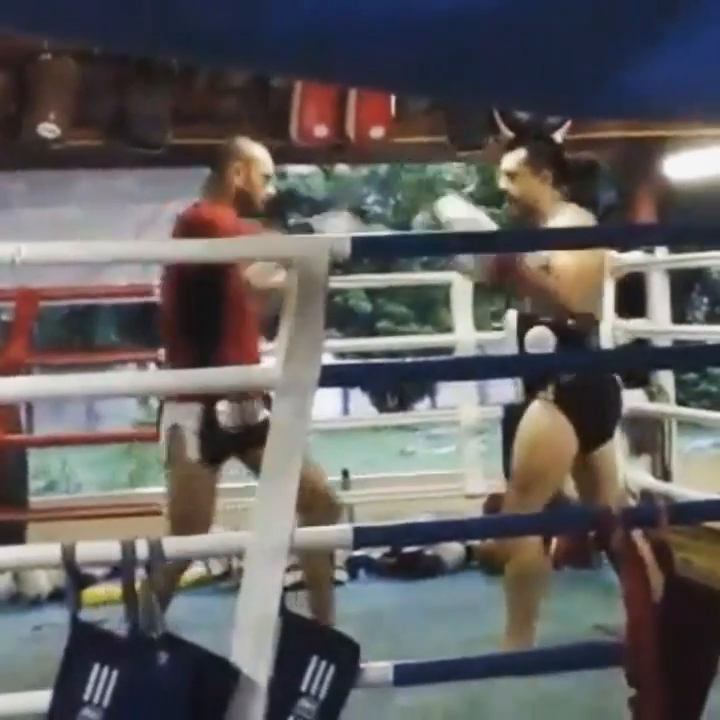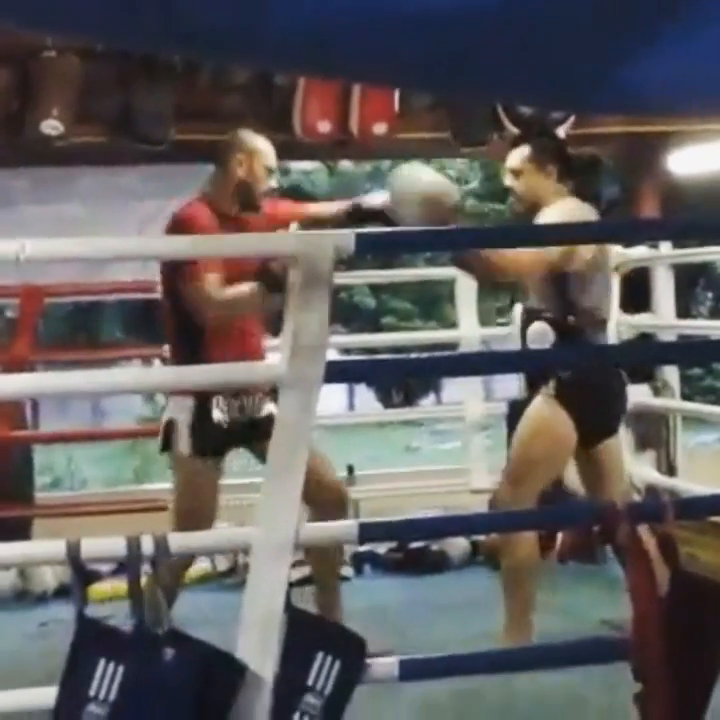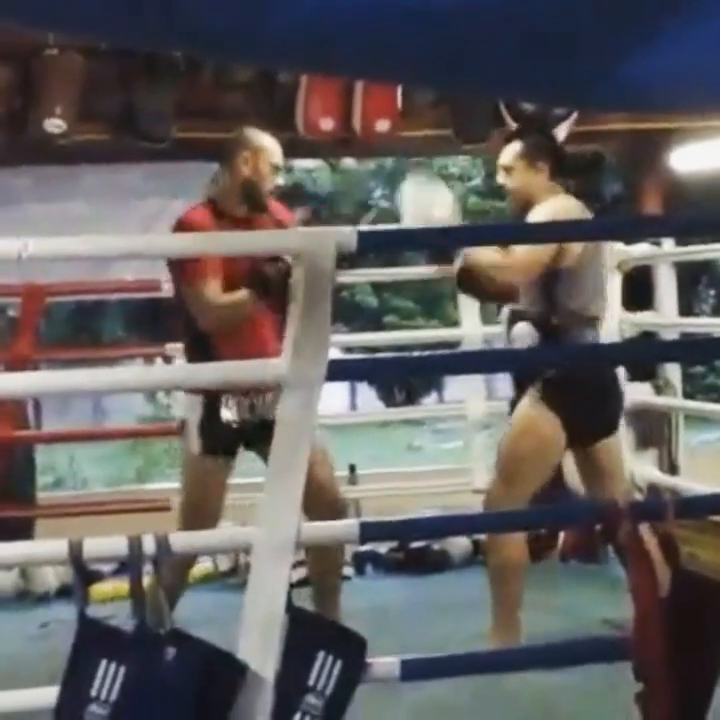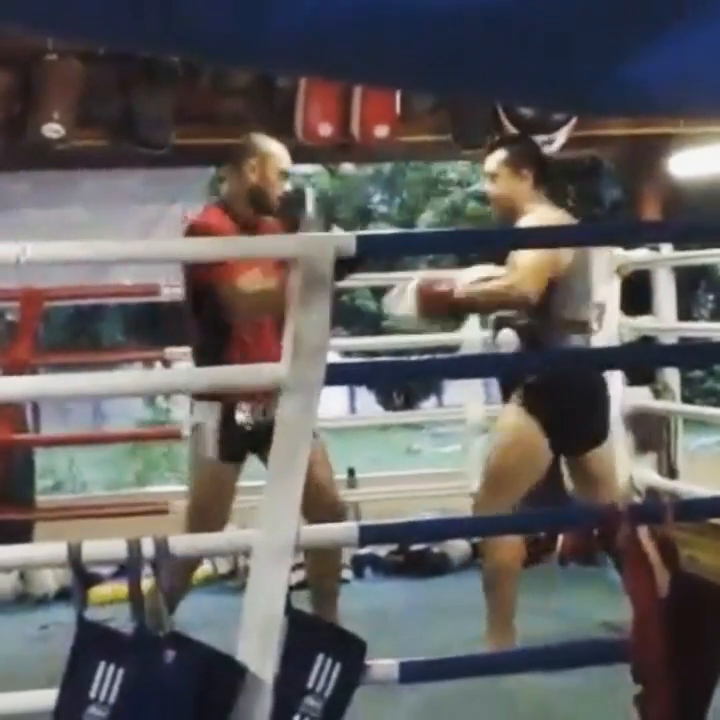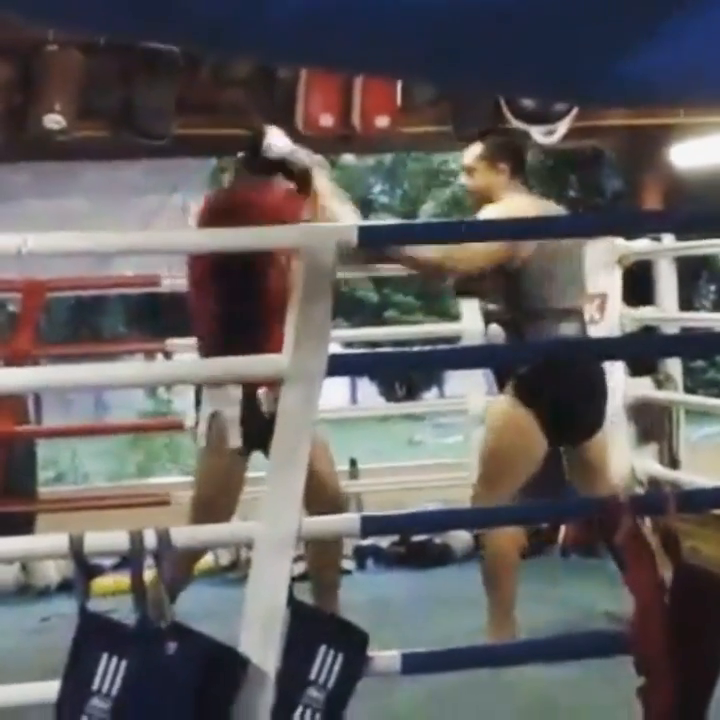
dt=0.1s
person 1, frame 1
left shoulder: (572, 225)
right shoulder: (533, 229)
left elbow: (574, 298)
right elbow: (506, 283)
left wrist: (516, 270)
right wrist: (499, 267)
left hip: (568, 384)
right hip: (578, 384)
left knee: (519, 513)
right knee: (611, 514)
left ankle: (517, 646)
person 1, frame 2
left shoulder: (564, 215)
right shoulder: (561, 220)
left elbow: (518, 267)
right elbow: (527, 279)
right wrist: (478, 255)
left hip: (573, 379)
right hip: (597, 376)
left knee: (511, 503)
right knee: (614, 505)
left ankle: (516, 639)
person 1, frame 3
left shoulder: (553, 213)
right shoulder: (562, 217)
left elbow: (511, 272)
right elbow: (516, 286)
left wrist: (463, 253)
right wrist: (471, 266)
left hip: (560, 377)
right hip: (590, 375)
left knee: (503, 505)
right knee: (617, 507)
left ankle: (504, 640)
person 1, frame 4
left shoulder: (537, 224)
right shoulder: (563, 226)
left elbow: (522, 289)
left wrist: (456, 297)
right wrist: (473, 295)
left hip: (549, 385)
right hip: (585, 379)
left knee: (493, 510)
right knee: (605, 508)
left ankle: (500, 644)
person 1, frame 5
left shoulder: (506, 213)
right shoulder: (556, 214)
left elbow: (458, 258)
left wrist: (388, 246)
left hip: (541, 371)
right hip: (579, 366)
left knee: (490, 501)
right knee: (604, 498)
left ankle: (502, 635)
person 2, frame 1
left shoulder: (236, 226)
right shoulder: (206, 221)
right elbow: (261, 288)
left hip: (245, 400)
right hip: (198, 407)
left knee: (322, 504)
right knee: (186, 542)
left ankle: (326, 633)
person 2, frame 2
left shoulder: (261, 213)
right shoulder: (192, 221)
left elbow: (324, 213)
right elbow: (213, 307)
right wrist: (270, 281)
left hip: (254, 393)
right hip: (202, 401)
left knee: (330, 499)
right knee: (189, 535)
left ankle: (333, 628)
person 2, frame 3
left shoulder: (271, 216)
right shoulder: (195, 225)
right elbow: (208, 313)
right wrist: (264, 285)
left hip: (273, 393)
right hip: (216, 401)
left knee: (329, 506)
right knee: (194, 534)
person 2, frame 4
left shoulder: (268, 227)
right shoulder: (209, 228)
right elbow: (248, 304)
left hip: (277, 396)
right hip: (226, 404)
left knee: (329, 510)
right knee: (201, 534)
person 2, frame 5
left shoulder: (264, 211)
right shoulder: (235, 203)
right elbow: (338, 219)
right wrist: (309, 170)
left hip: (278, 386)
right hip: (235, 390)
left knee: (329, 502)
right knee: (205, 526)
